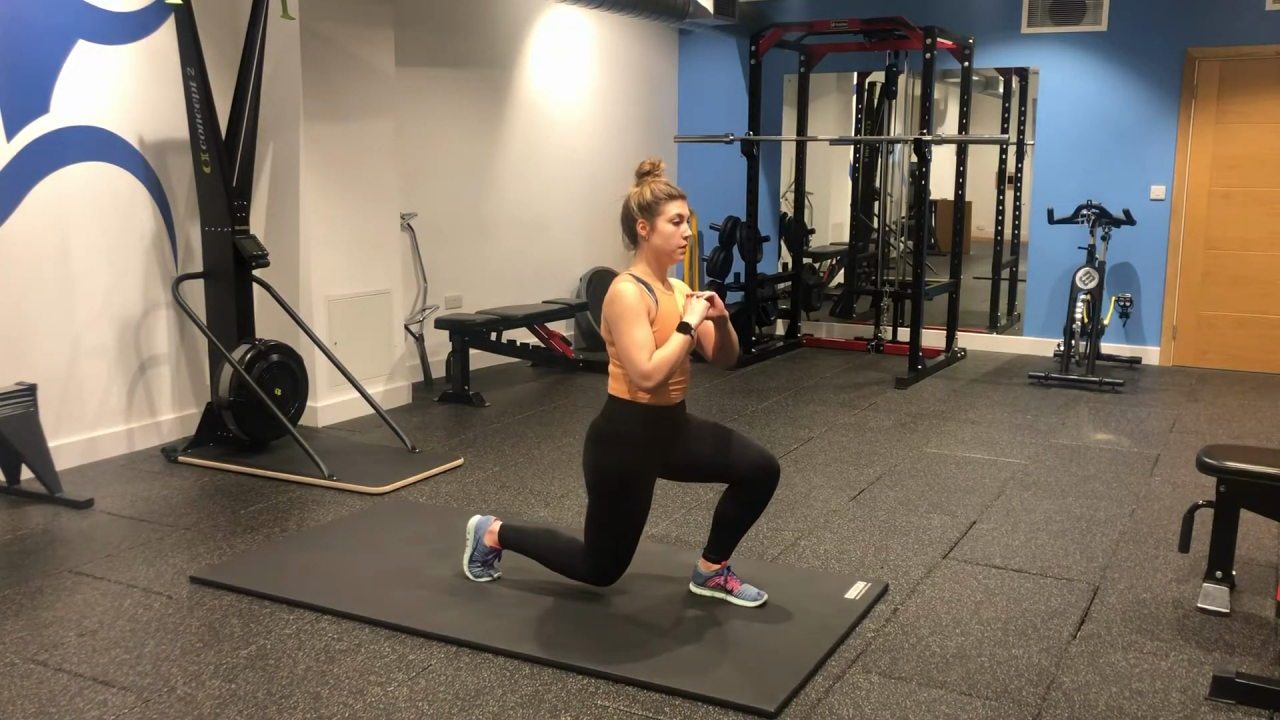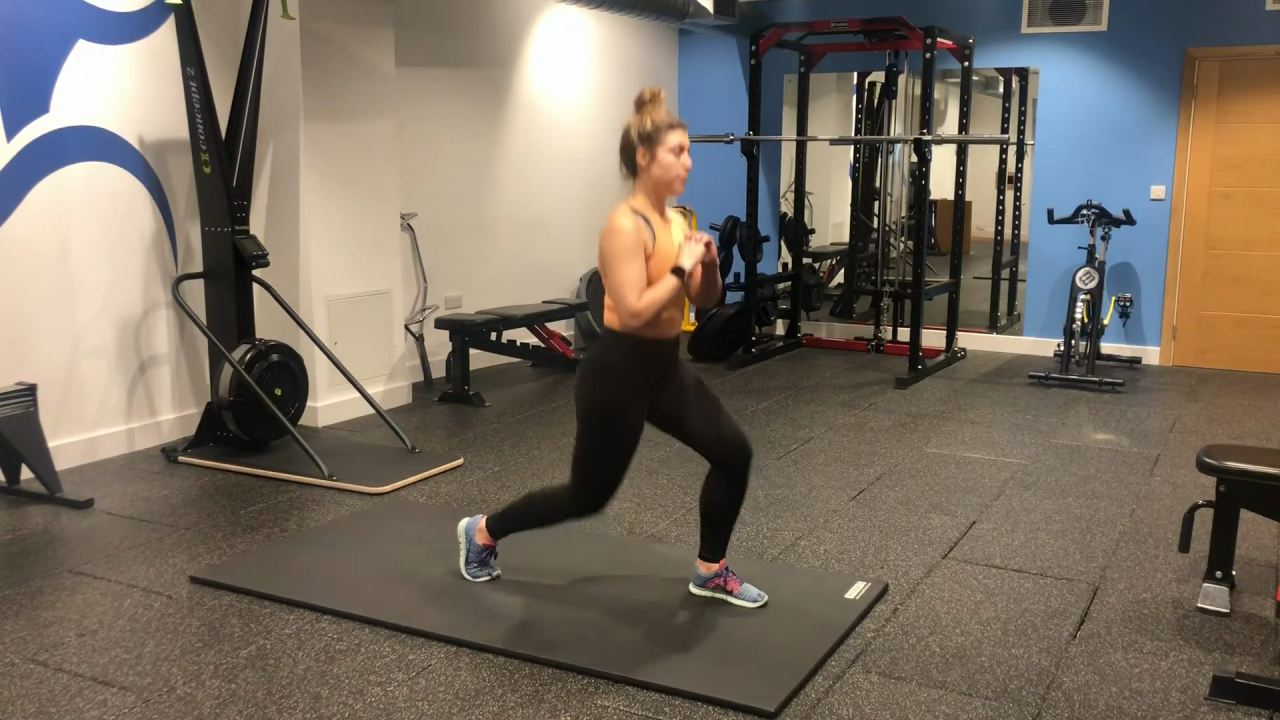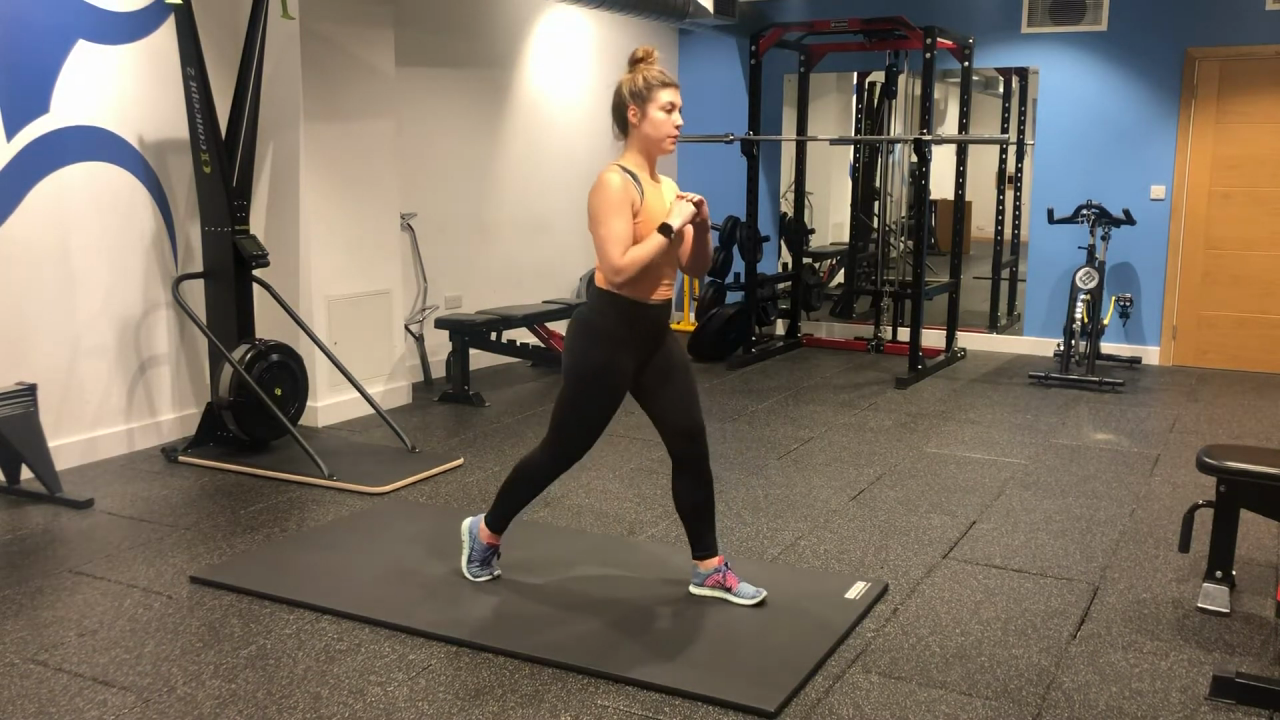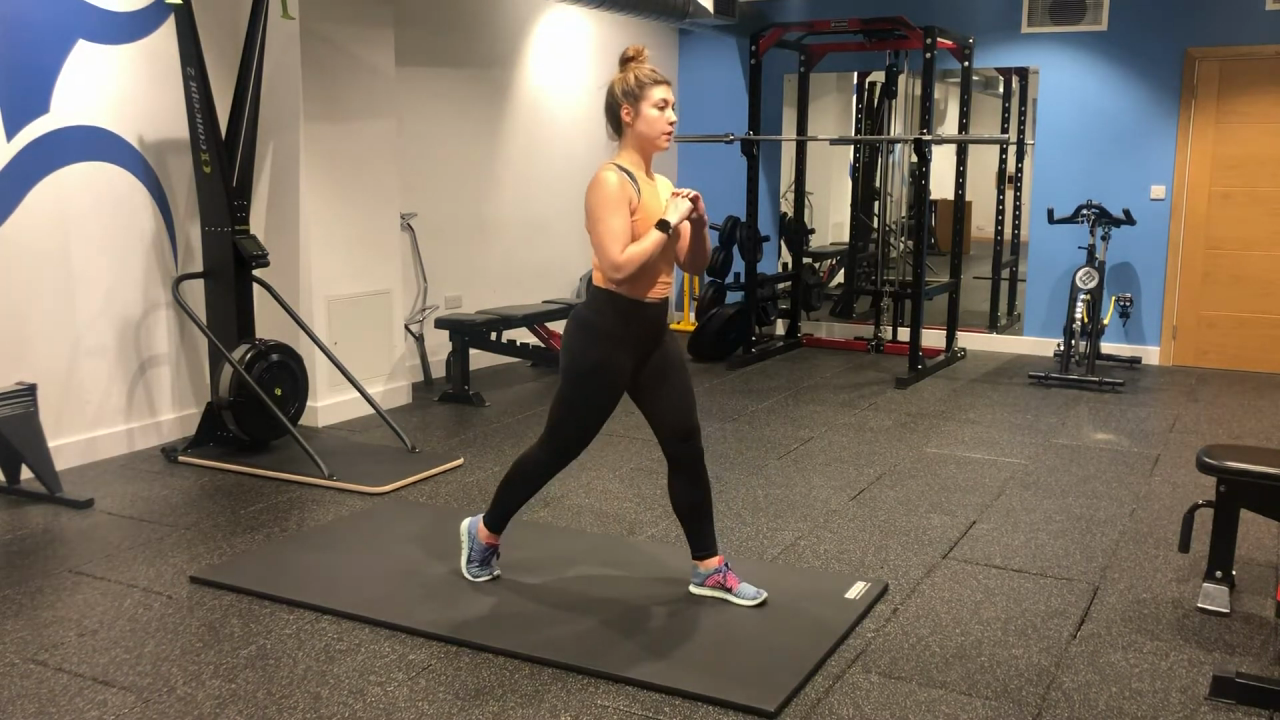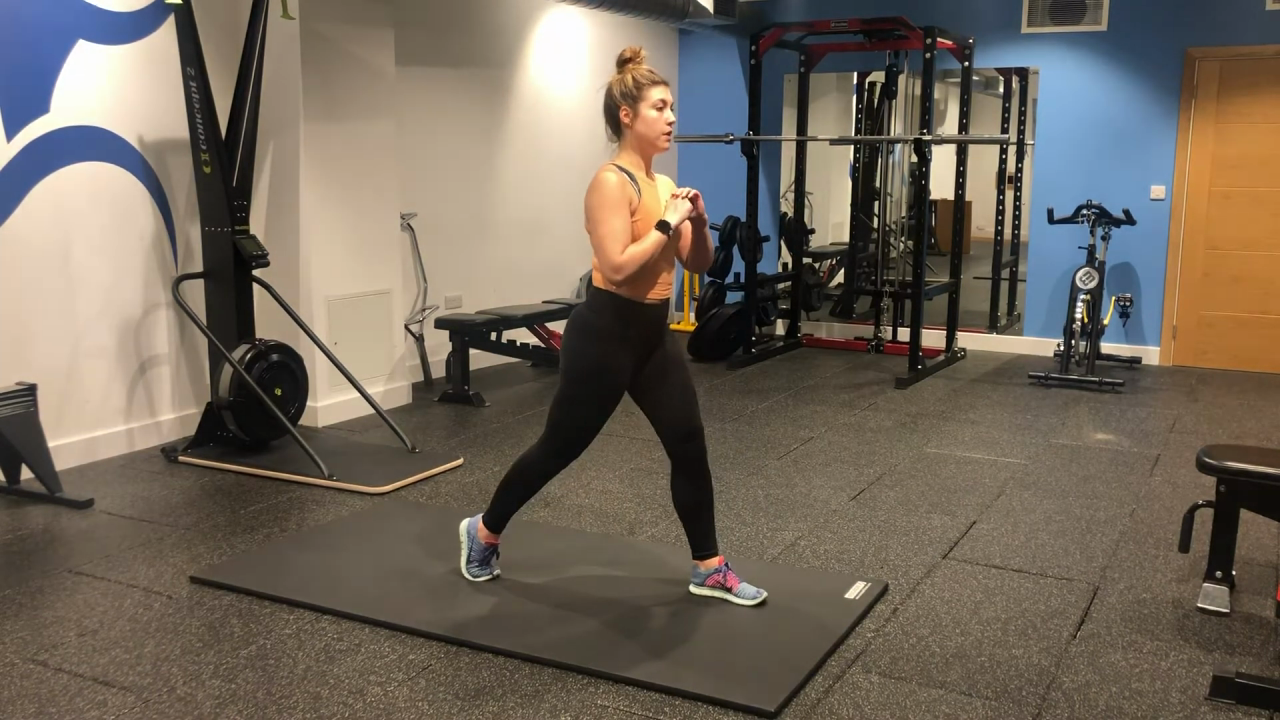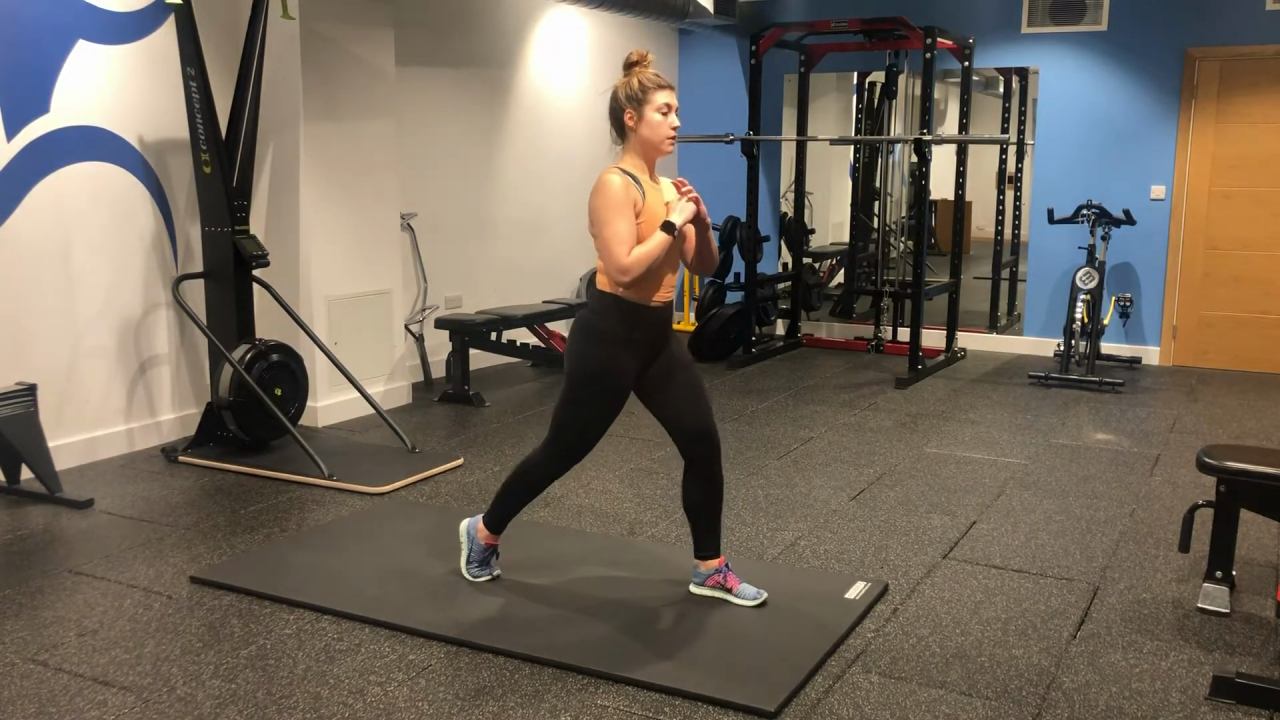
dt=0.4s
person 1, frame 1
left shoulder: (677, 290)
right shoulder: (627, 294)
left elbow: (725, 359)
right elbow: (647, 376)
left wrist: (720, 319)
right wrist: (689, 324)
left hip: (672, 427)
right hip: (625, 436)
left knee: (761, 470)
right knee: (602, 568)
left ankle: (711, 570)
right ankle: (492, 533)
person 1, frame 2
left shoulder: (675, 222)
right shoulder: (625, 225)
left elbow: (705, 299)
right elbow: (634, 311)
left wrist: (709, 262)
right wrist: (683, 265)
left hip: (665, 368)
right hip: (618, 371)
left knee: (734, 453)
right knee: (587, 495)
left ankle: (710, 571)
right ankle: (483, 531)
person 1, frame 3
left shoulder: (666, 184)
right shoulder: (614, 183)
left elbow: (695, 268)
right elbow: (619, 268)
left wrist: (701, 225)
right wrist: (671, 225)
left hip: (655, 334)
right hip: (607, 333)
left knee: (692, 446)
right knee: (562, 450)
left ankle: (709, 569)
right ankle: (485, 532)
person 1, frame 4
left shoulder: (662, 184)
right shoulder: (610, 182)
left elbow: (694, 266)
right elbow: (617, 266)
left wrist: (697, 222)
right wrist: (668, 222)
left hip: (653, 332)
right hip: (605, 332)
left knee: (686, 447)
right knee: (559, 447)
left ankle: (709, 569)
right ankle: (484, 532)
person 1, frame 5
left shoulder: (663, 183)
right shoulder: (610, 182)
left elbow: (698, 263)
right elbow: (618, 267)
left wrist: (697, 220)
right wrist: (668, 222)
left hip: (653, 333)
right hip: (605, 333)
left knee: (690, 446)
right knee: (559, 448)
left ankle: (709, 568)
right ankle: (483, 532)
person 1, frame 6
left shoulder: (666, 187)
right shoulder: (615, 185)
left elbow: (704, 266)
right elbow: (624, 269)
left wrist: (699, 221)
right wrist: (674, 223)
left hip: (658, 336)
right hip: (610, 335)
left knee: (703, 445)
right knee: (563, 451)
left ankle: (710, 569)
right ankle: (483, 532)
